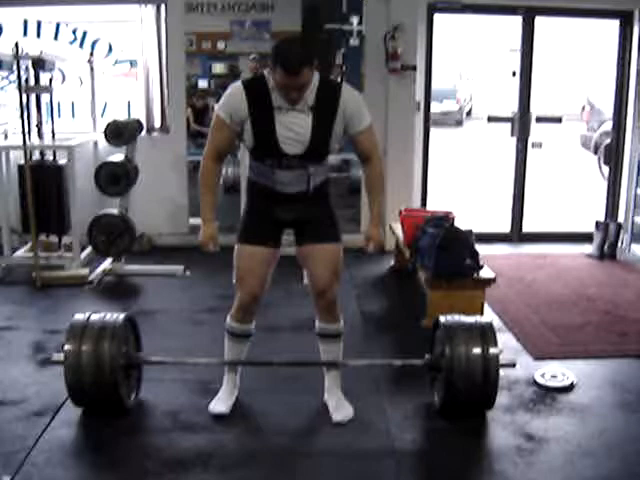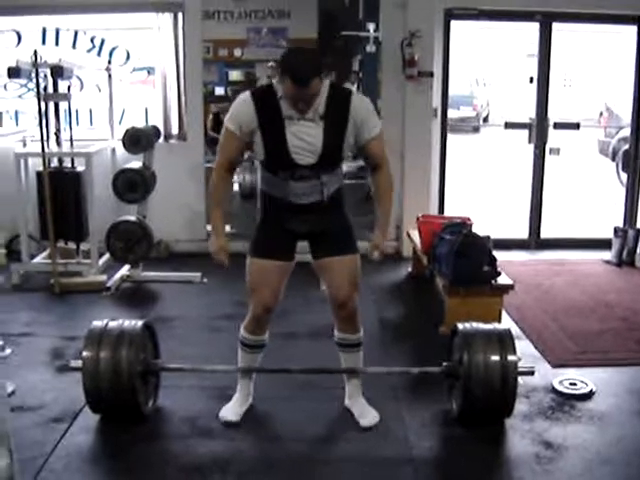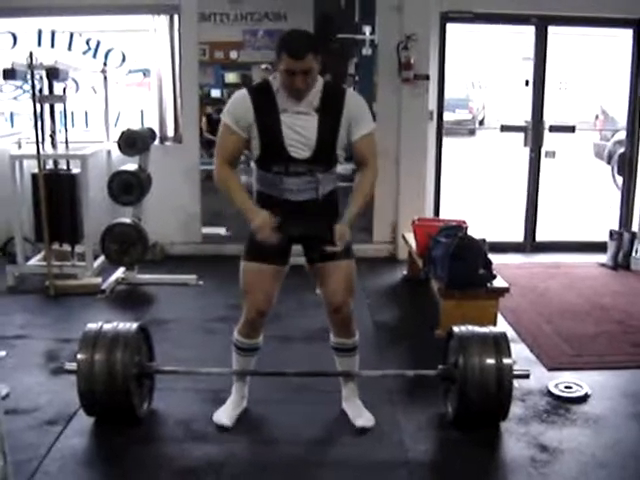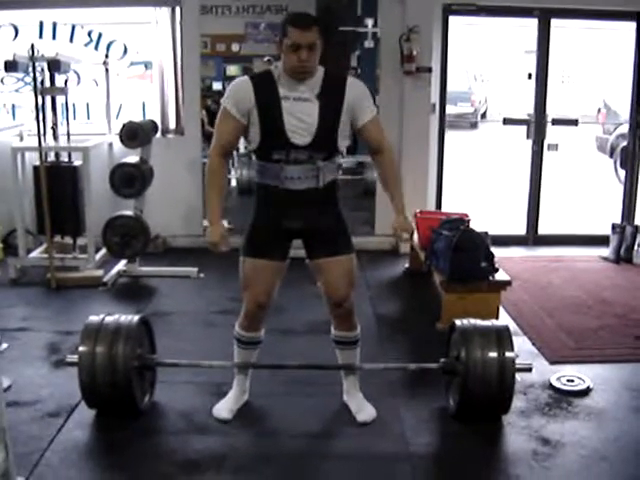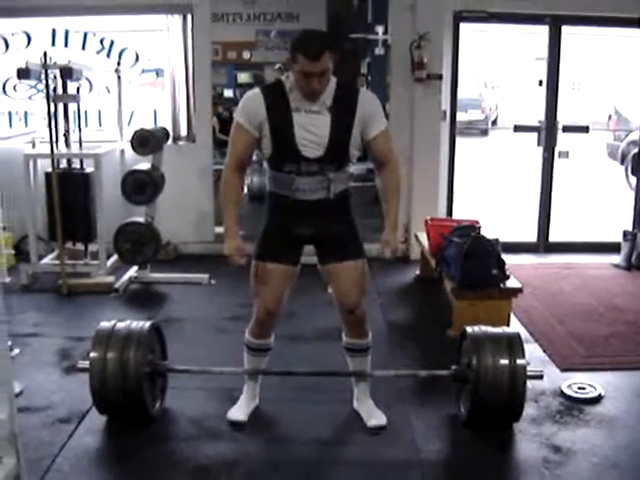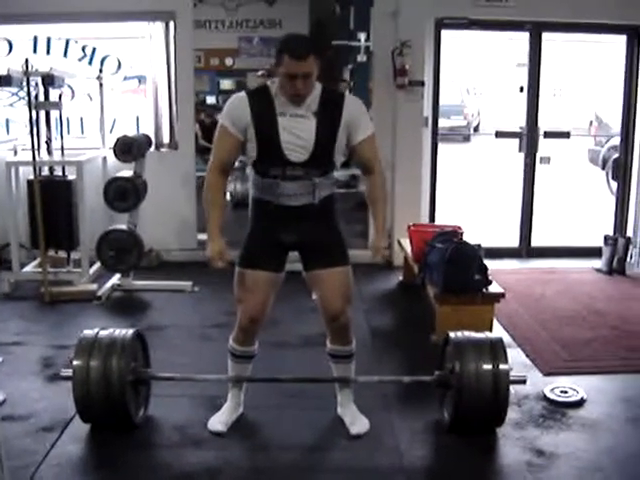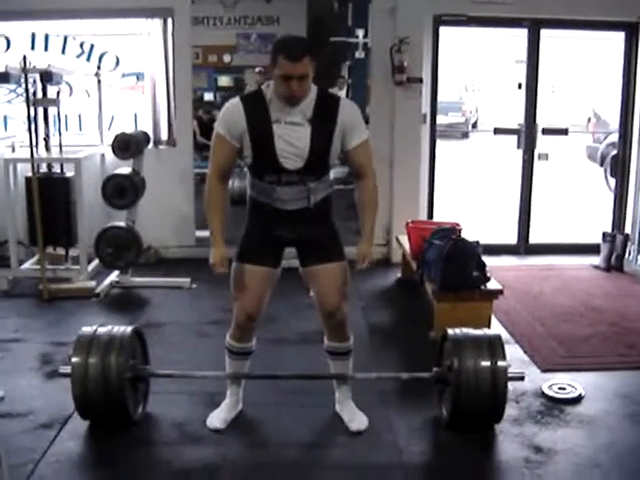
dt=0.7s
person 1, frame 1
left shoulder: (343, 99)
right shoulder: (242, 96)
left elbow: (370, 159)
right elbow: (213, 157)
left wrist: (375, 220)
right wrist: (208, 220)
left hip: (314, 204)
right hip: (263, 203)
left knee: (326, 294)
right knee: (247, 296)
left ankle: (333, 387)
right ankle: (230, 382)
person 1, frame 2
left shoulder: (354, 106)
right shoulder: (251, 106)
left elbow: (380, 166)
right elbow: (224, 169)
left wrist: (382, 227)
right wrist: (218, 231)
left hip: (329, 213)
right hip: (277, 214)
left knee: (346, 305)
right knee: (260, 308)
left ankle: (354, 393)
right ankle: (243, 390)
person 1, frame 3
left shoulder: (347, 102)
right shoulder: (247, 102)
left elbow: (370, 166)
right elbow: (223, 166)
left wrist: (347, 220)
right wrist: (253, 213)
left hip: (326, 218)
right hip: (270, 217)
left knee: (341, 308)
right knee: (254, 311)
left ankle: (350, 395)
right ankle: (238, 393)
person 1, frame 4
left shoulder: (348, 90)
right shoulder: (247, 89)
left elbow: (381, 150)
right elbow: (218, 154)
left wrist: (399, 209)
right wrist: (214, 219)
left hip: (324, 208)
right hip: (271, 208)
left knee: (342, 303)
right knee: (254, 305)
left ankle: (351, 389)
right ankle: (239, 387)
person 1, frame 5
left shoulder: (360, 102)
right shoulder: (259, 102)
left elbow: (387, 164)
right elbow: (234, 168)
left wrist: (391, 226)
right wrist: (231, 232)
left hip: (335, 216)
right hip: (283, 216)
left knee: (354, 309)
right knee: (264, 312)
left ankle: (362, 395)
right ankle: (250, 392)
person 1, frame 6
left shoulder: (346, 108)
right shoulder: (244, 106)
left elbow: (373, 170)
right elbow: (218, 171)
left wrist: (380, 230)
right wrist: (214, 234)
left hip: (320, 222)
right hip: (267, 222)
left knee: (338, 315)
right knee: (248, 318)
left ankle: (346, 401)
right ankle: (234, 400)
person 1, frame 7
left shoulder: (341, 111)
right shoulder: (240, 111)
left elbow: (365, 176)
right elbow: (217, 177)
left wrist: (367, 238)
right wrist: (217, 241)
left hip: (317, 219)
right hip: (264, 220)
left knee: (335, 311)
right knee: (245, 315)
left ankle: (344, 397)
right ankle: (233, 396)
